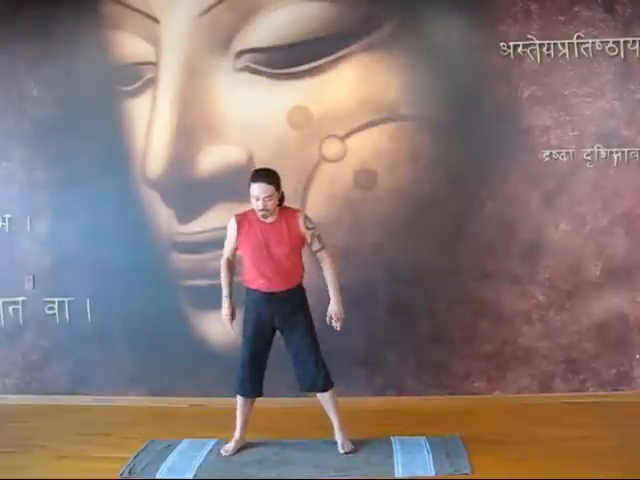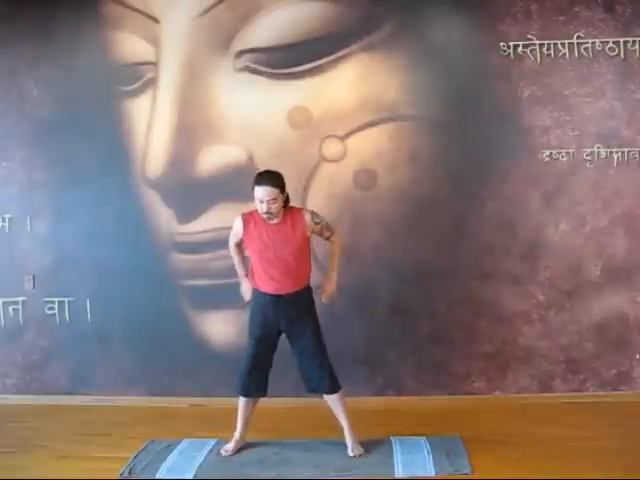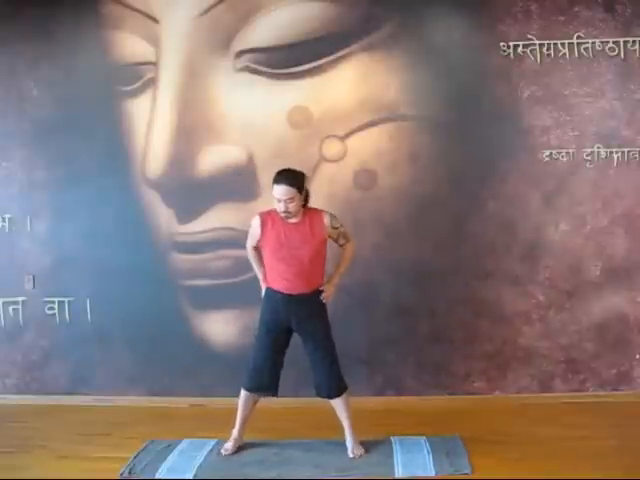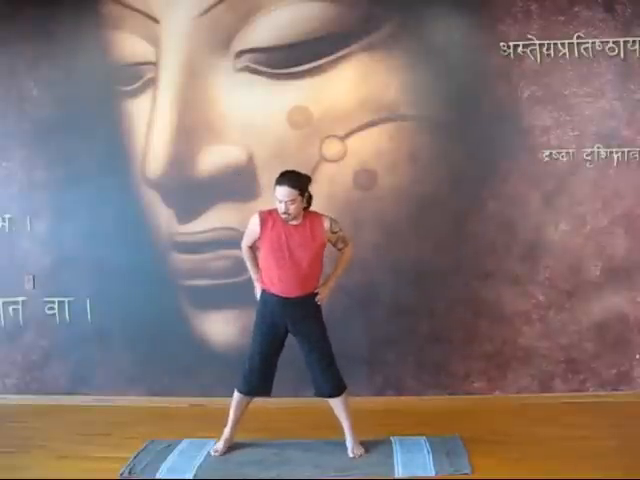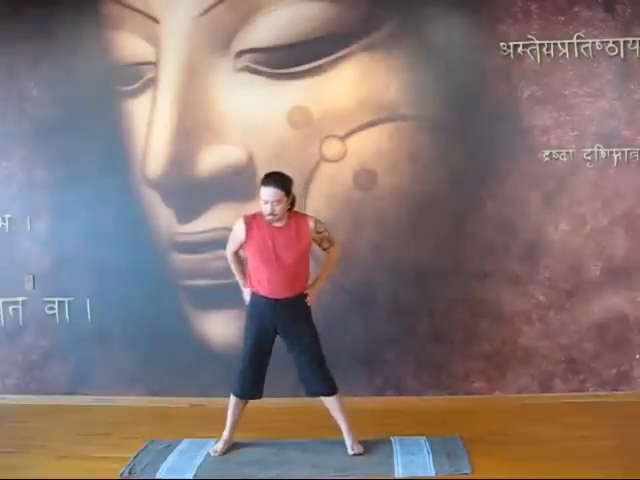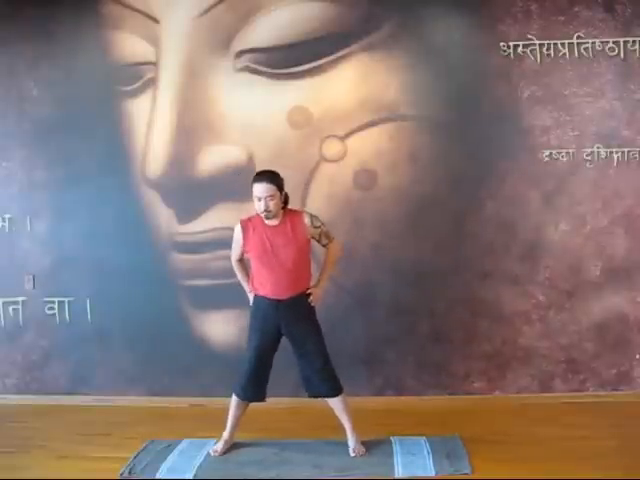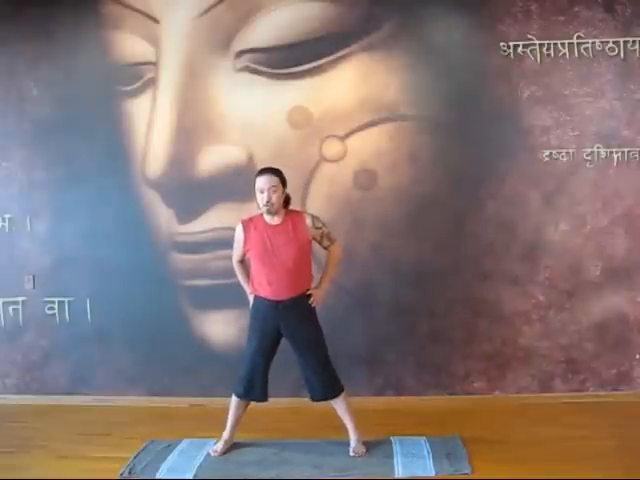
dt=0.2s
person 1, frame 1
left shoulder: (298, 220)
right shoulder: (238, 223)
left elbow: (323, 255)
right elbow: (226, 259)
left wrist: (335, 299)
right wrist: (226, 299)
left hip: (293, 301)
right hip: (257, 303)
left knee: (313, 366)
right knee: (249, 368)
left ankle: (339, 431)
right ankle: (238, 435)
person 1, frame 2
left shoulder: (305, 218)
right shoulder: (243, 222)
left elbow: (334, 237)
right elbow: (233, 245)
left wrist: (331, 278)
right wrist: (244, 279)
left hip: (299, 302)
right hip: (264, 304)
left knee: (320, 368)
right knee: (252, 370)
left ankle: (349, 433)
right ankle: (239, 435)
person 1, frame 3
left shoulder: (323, 220)
right shoulder: (261, 222)
left elbow: (348, 245)
right elbow: (251, 248)
left wrist: (334, 281)
right wrist: (264, 280)
left hip: (311, 303)
right hip: (275, 303)
left knee: (328, 369)
right knee: (259, 368)
left ankle: (350, 435)
right ankle: (237, 433)
person 1, frame 4
left shoulder: (324, 224)
right shoulder: (261, 220)
left elbow: (347, 249)
right elbow: (246, 246)
left wrist: (329, 284)
right wrist: (257, 281)
left hip: (306, 306)
right hip: (271, 304)
left knee: (326, 370)
right knee: (254, 370)
left ankle: (350, 435)
right ankle: (228, 434)
person 1, frame 5
left shoulder: (308, 225)
right shoulder: (246, 225)
left elbow: (332, 249)
right elbow: (231, 252)
left wrist: (317, 285)
right wrist: (244, 286)
left hip: (295, 307)
right hip: (260, 307)
left knee: (316, 370)
right knee: (247, 372)
left ankle: (348, 433)
right ankle: (227, 435)
person 1, frame 6
left shoulder: (304, 221)
right shoulder: (244, 228)
left elbow: (333, 246)
right elbow: (236, 259)
left wrist: (320, 285)
right wrist: (249, 290)
left hip: (299, 306)
right hip: (264, 308)
left knee: (321, 370)
right knee: (251, 373)
left ankle: (351, 433)
right ankle: (227, 435)
person 1, frame 7
left shoulder: (306, 222)
right shoulder: (245, 229)
left elbow: (334, 248)
right elbow: (237, 261)
left wrist: (322, 287)
right wrist: (250, 292)
left hip: (300, 307)
right hip: (264, 309)
left knee: (321, 371)
right knee: (250, 373)
left ankle: (354, 433)
right ankle: (227, 436)
